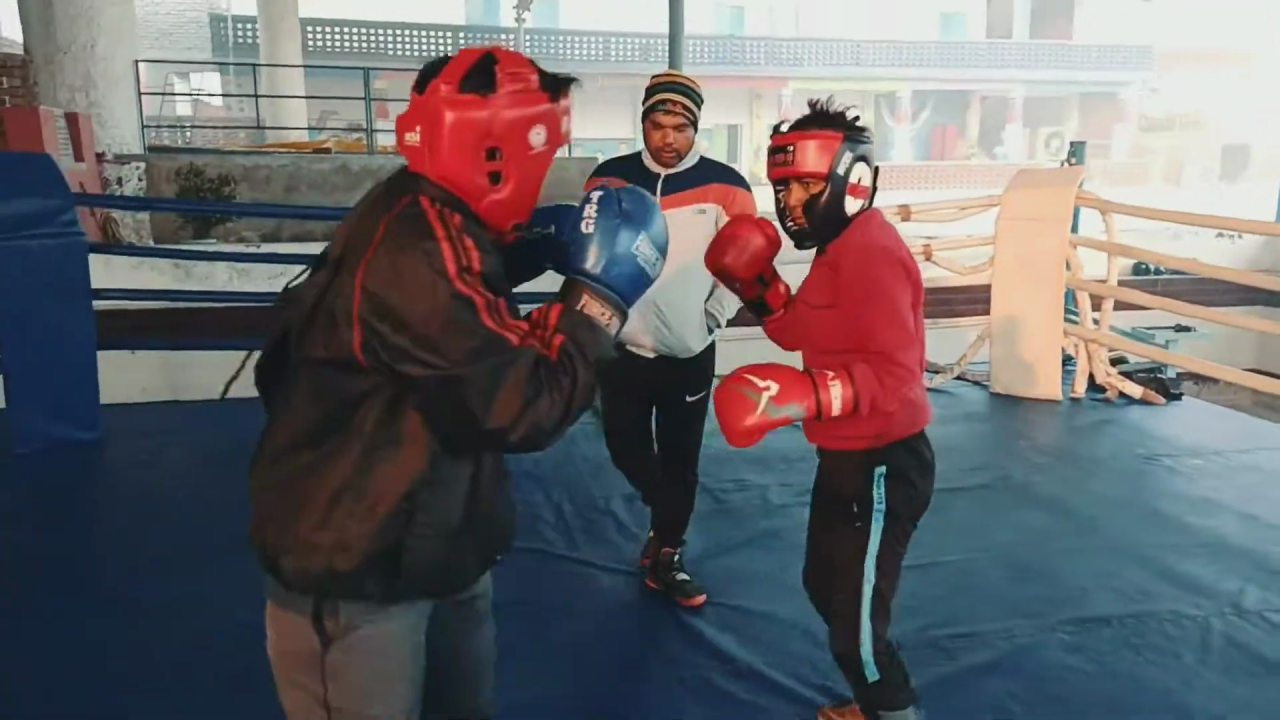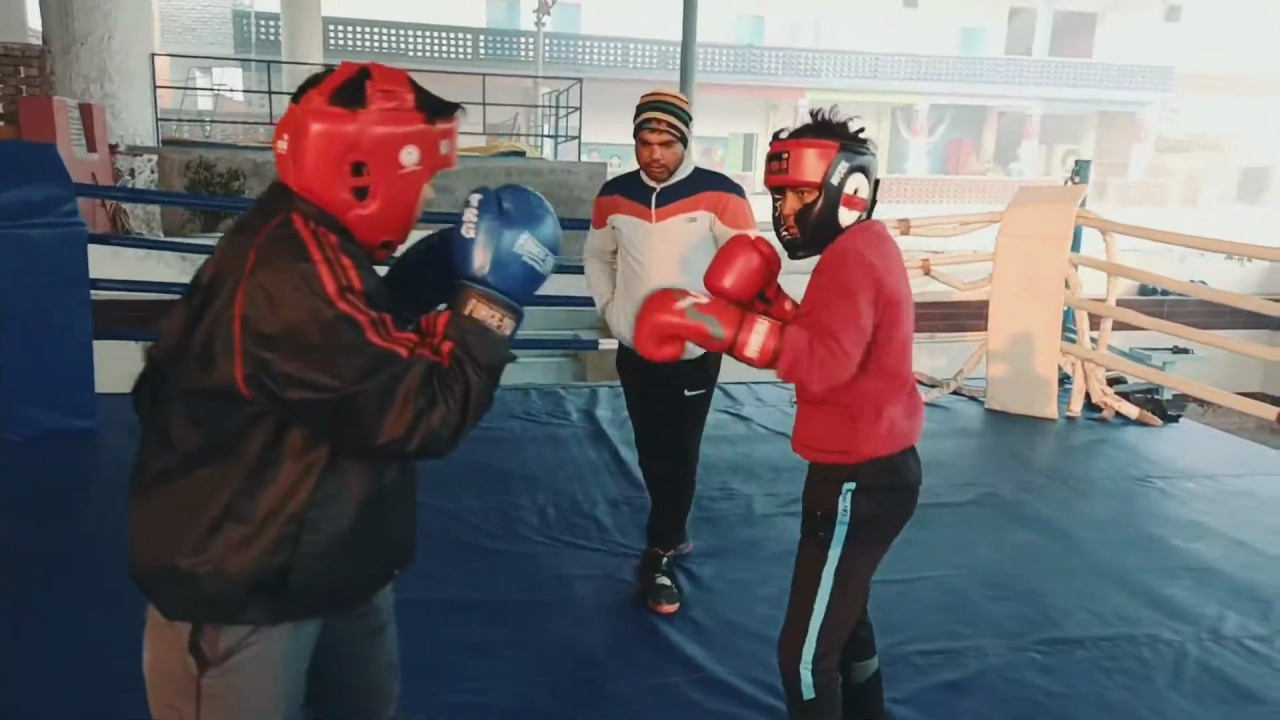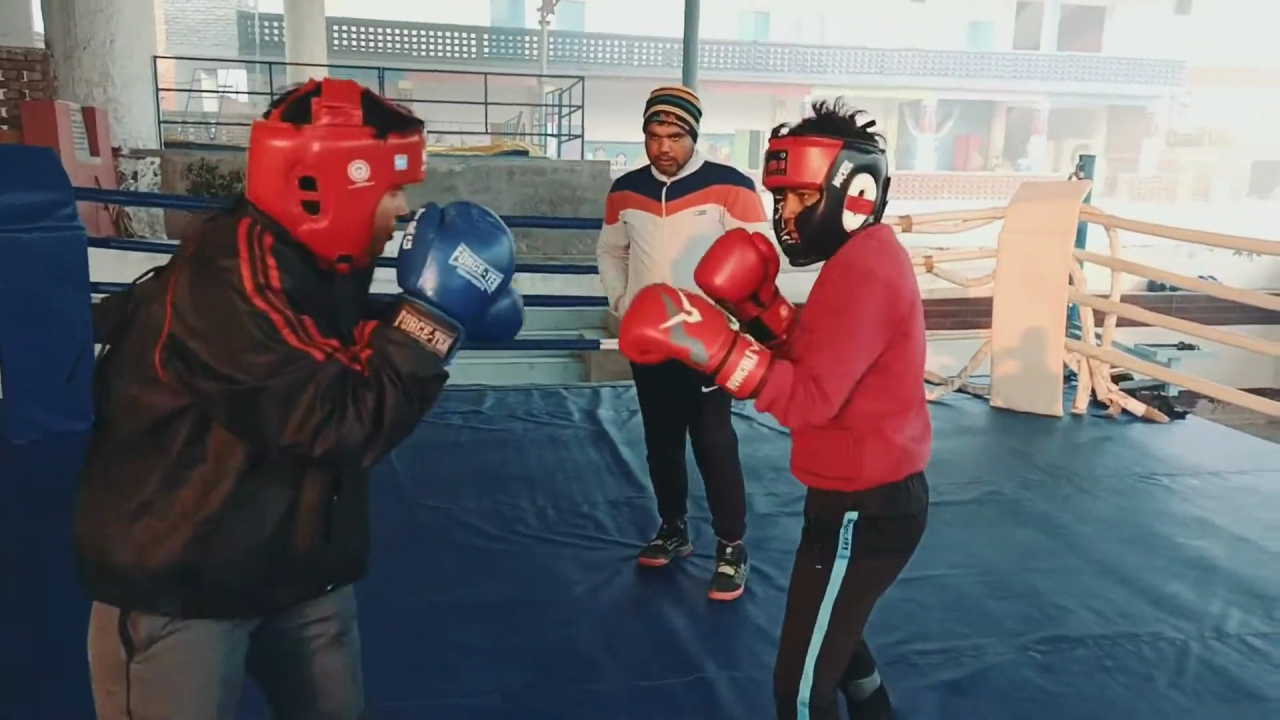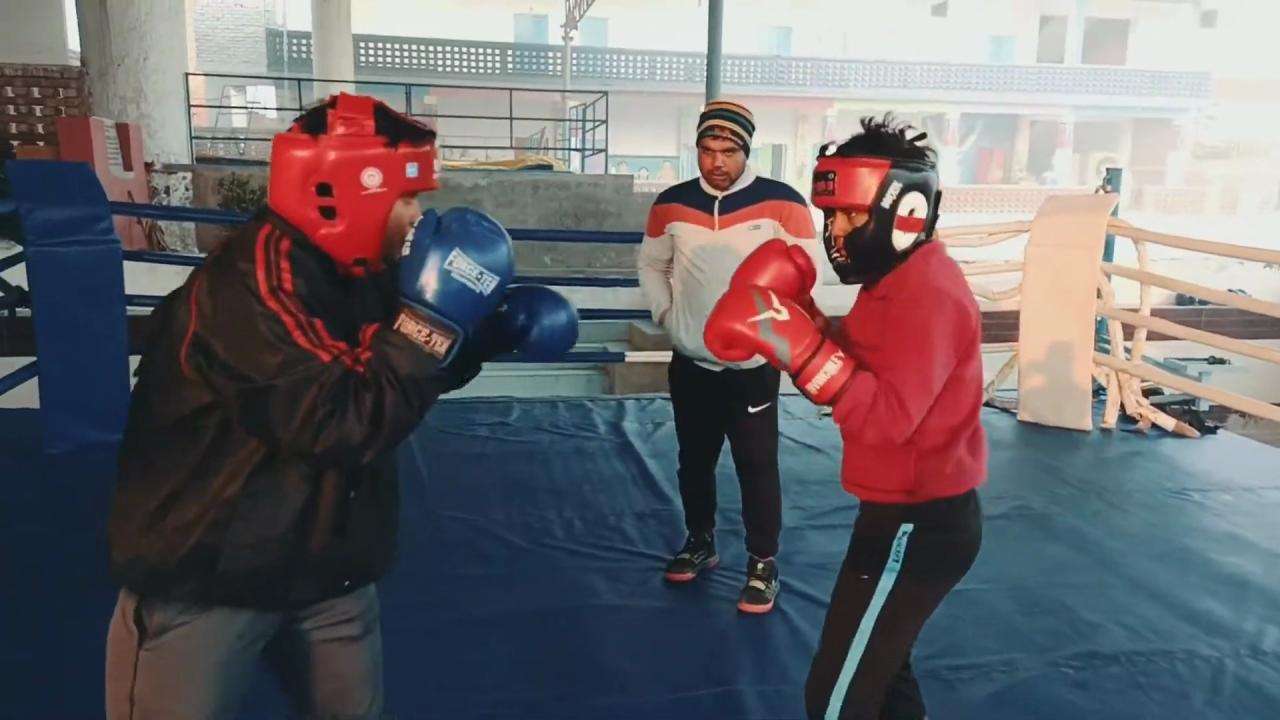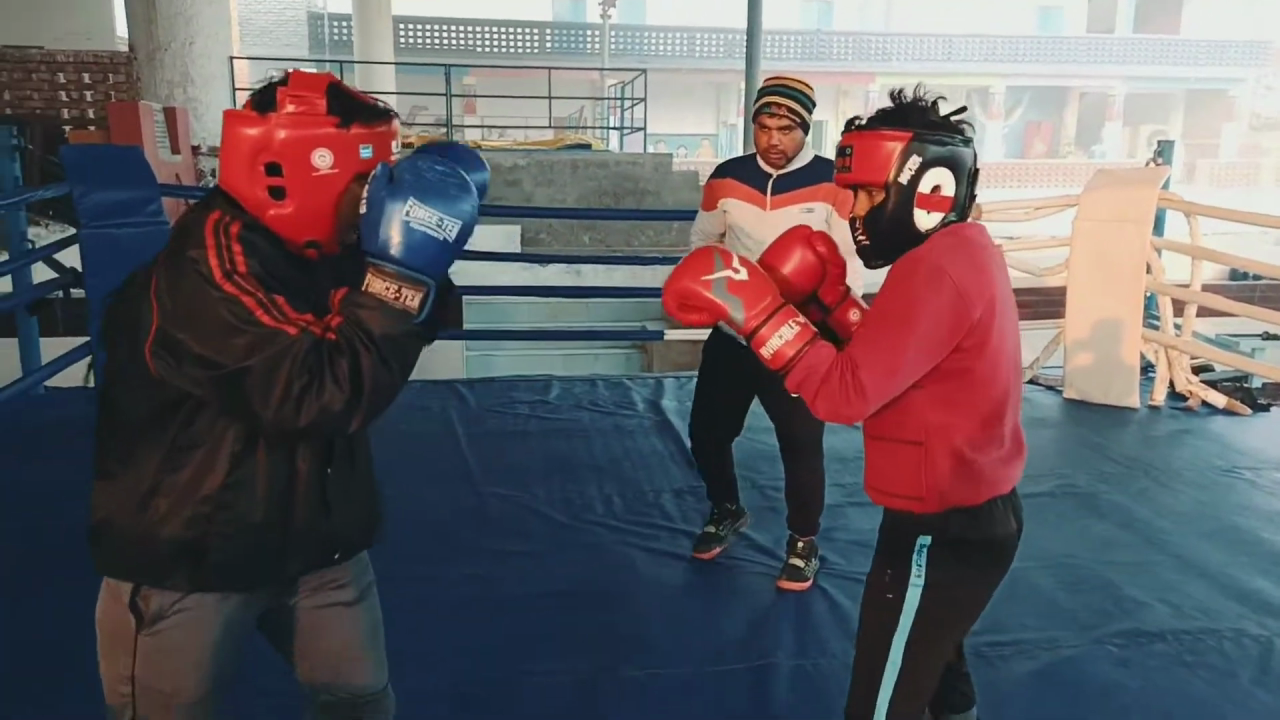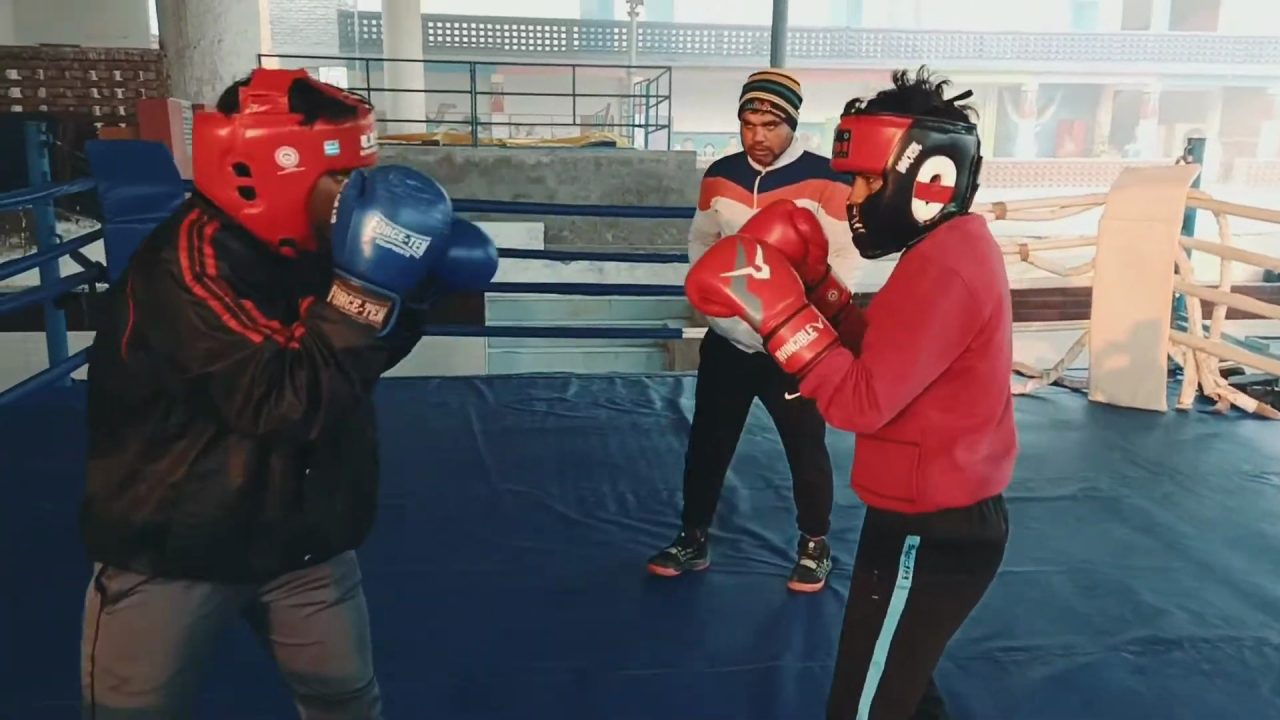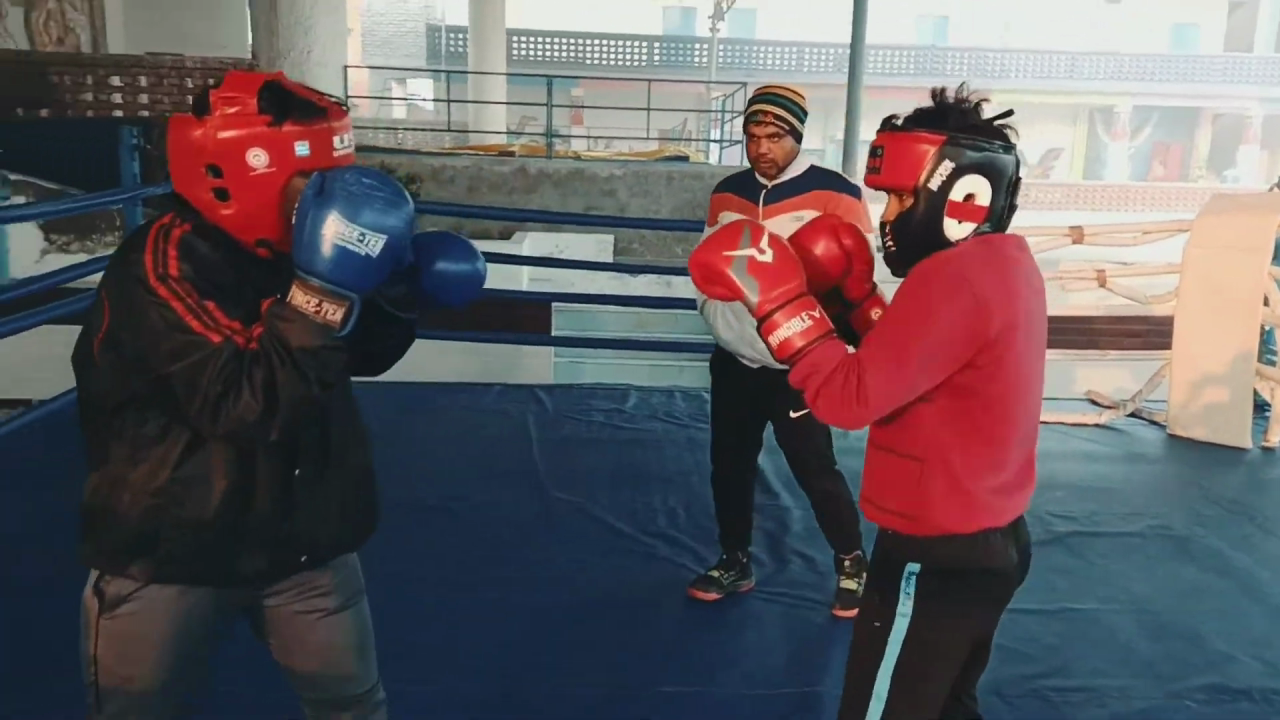
dt=0.3s
person 1, frame 1
left shoulder: (423, 226)
right shoulder: (420, 250)
right elbow: (521, 401)
left wrist: (530, 253)
right wrist: (602, 293)
left hip: (440, 548)
right hip: (351, 568)
person 1, frame 2
left shoulder: (308, 244)
right shoulder: (295, 272)
left elbow: (365, 354)
right elbow: (420, 412)
left wrist: (432, 284)
right wrist: (489, 294)
left hip: (338, 567)
person 1, frame 3
left shoulder: (319, 259)
right shoulder: (236, 272)
left elbow: (335, 351)
right elbow: (335, 422)
left wrist: (450, 301)
right wrist: (430, 314)
left hip: (301, 567)
right hip: (174, 582)
person 1, frame 4
left shoulder: (357, 270)
right shoulder: (255, 277)
left elbow: (428, 362)
right elbow: (337, 423)
left wrist: (502, 322)
right wrist: (429, 316)
left hip: (324, 567)
right hip: (198, 573)
person 1, frame 5
left shoulder: (317, 243)
right shoulder: (212, 266)
left elbow: (417, 321)
right elbow: (325, 397)
left wrist: (426, 245)
right wrist: (400, 271)
left hip: (315, 538)
right hip: (187, 557)
person 1, frame 6
left shoulder: (309, 244)
right shoulder: (191, 264)
left elbow: (380, 337)
right elbow: (285, 405)
left wrist: (420, 273)
right wrist: (365, 283)
left hip: (302, 536)
right hip: (168, 551)
person 1, frame 7
left shoulder: (303, 240)
right shoulder: (165, 264)
left elbow: (353, 349)
right elbow: (250, 404)
left wrist: (408, 286)
right wrist: (323, 284)
left hip: (305, 535)
right hip: (164, 553)
person 2, frame 1
left shoulder: (872, 252)
right shoulder: (836, 246)
left elbow: (892, 376)
right elbow: (798, 328)
left wrist: (798, 394)
right wrist: (757, 282)
left hip: (882, 466)
right hip: (848, 456)
left knee: (862, 629)
right knee: (832, 588)
person 2, frame 2
left shoulder: (854, 259)
right shoulder: (855, 251)
left elbow: (825, 360)
right elbow: (811, 341)
left wrist: (726, 324)
right wrist: (767, 300)
left hip: (858, 480)
right hip: (872, 470)
left knee: (805, 651)
right knee: (839, 613)
person 2, frame 3
left shoulder: (863, 274)
right shoulder: (854, 259)
left elbow: (807, 402)
right elbow: (809, 353)
left wrist: (710, 346)
right wrist: (760, 303)
left hip: (862, 510)
right hip: (863, 497)
right knee: (830, 633)
person 2, frame 4
left shoulder: (928, 294)
right shoulder: (892, 276)
left elbow: (887, 416)
right elbow: (856, 363)
left wrist: (799, 347)
right wrist: (794, 315)
left hip: (917, 526)
right hip: (913, 515)
right knee: (878, 664)
person 2, frame 5
left shoulder: (936, 275)
right shoulder: (965, 253)
left elbow: (847, 394)
right elbow: (892, 362)
left wrist: (759, 312)
right wrist: (833, 305)
left hip: (942, 531)
right hip: (975, 512)
right knee: (929, 660)
person 2, frame 6
left shoulder: (941, 270)
right shoulder: (961, 246)
left elbow: (862, 401)
right elbow: (888, 354)
left wrist: (778, 310)
right wrist: (816, 287)
left hip: (929, 533)
right hip: (958, 517)
person 2, frame 7
left shoulder: (954, 279)
right shoulder: (1008, 264)
left elbow: (850, 399)
left wrist: (777, 297)
left hip: (939, 561)
right hip: (992, 543)
person 3, frame 1
left shoulder: (726, 187)
right shoulder: (608, 178)
left wrist: (714, 317)
left hip: (689, 353)
right hip: (624, 349)
left knee: (681, 457)
right knee: (625, 449)
left ankle: (666, 556)
right ankle: (668, 517)
person 3, frame 2
left shoulder: (719, 194)
right shoulder: (614, 195)
right elbow: (598, 257)
right wrist: (610, 310)
left hip: (692, 355)
right hip: (633, 352)
left knee: (679, 456)
right knee: (651, 452)
left ankle: (657, 557)
right ankle: (672, 534)
person 3, frame 3
left shoulder: (730, 187)
right shoulder: (625, 190)
right elbow: (609, 253)
right wrist: (623, 305)
left knee: (714, 447)
right knee: (661, 444)
left ankle: (732, 549)
right ankle: (673, 530)
person 3, frame 4
left shoulder: (782, 203)
right shoulder: (671, 204)
left elbow: (804, 275)
right elbow: (651, 266)
right wrist: (667, 316)
left hip: (754, 366)
right hip: (691, 362)
left knee: (756, 465)
right knee: (694, 460)
left ankle: (763, 565)
right ankle: (700, 542)
person 3, frame 5
left shoulder: (835, 186)
right shoulder: (726, 178)
left elbow: (854, 261)
right elbow: (703, 241)
right hip: (730, 337)
left knee: (801, 447)
right knee: (706, 433)
left ankle: (803, 543)
right ankle: (727, 509)
person 3, frame 6
left shoulder: (825, 181)
right shoulder: (720, 176)
left elbow: (845, 258)
right elbow: (700, 241)
right hip: (725, 341)
left knee: (805, 450)
right knee: (706, 445)
left ankle: (814, 545)
right ankle: (693, 541)
person 3, frame 7
left shoulder: (833, 193)
right shoulder: (727, 192)
right wrist: (715, 313)
right hip: (733, 359)
left knee: (814, 468)
right knee: (729, 463)
left ankle: (852, 562)
right ankle: (735, 560)
